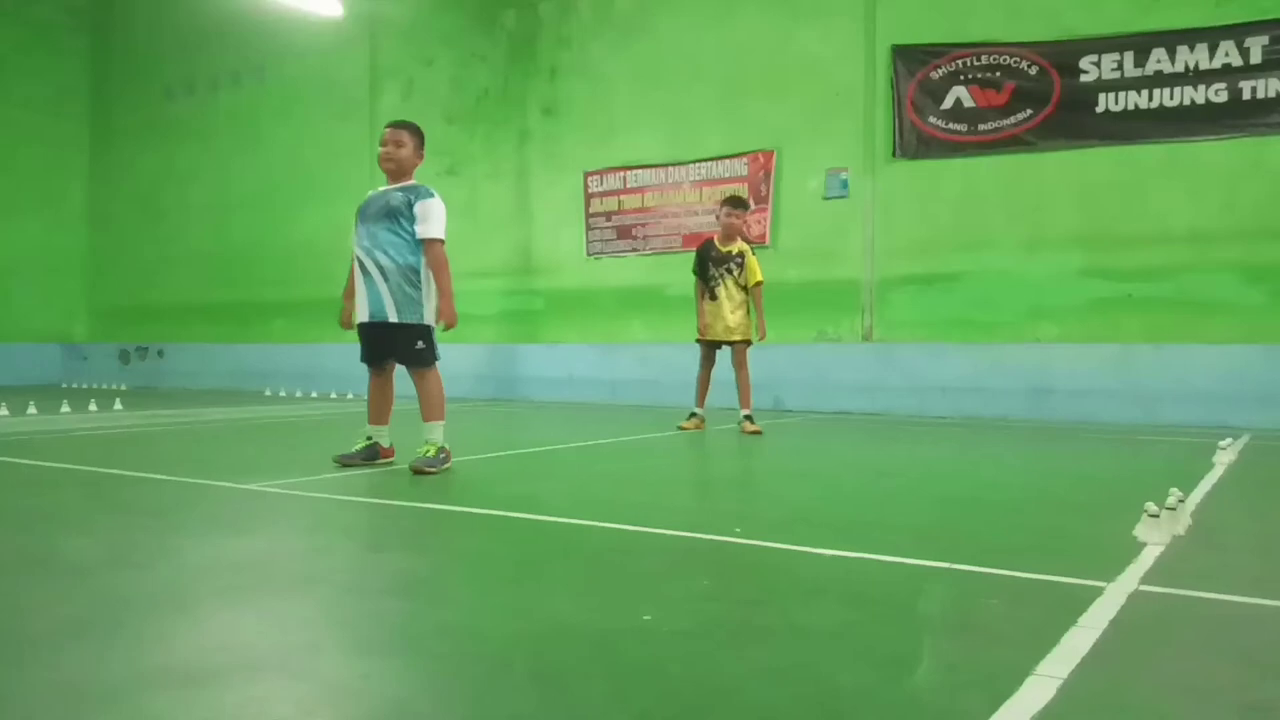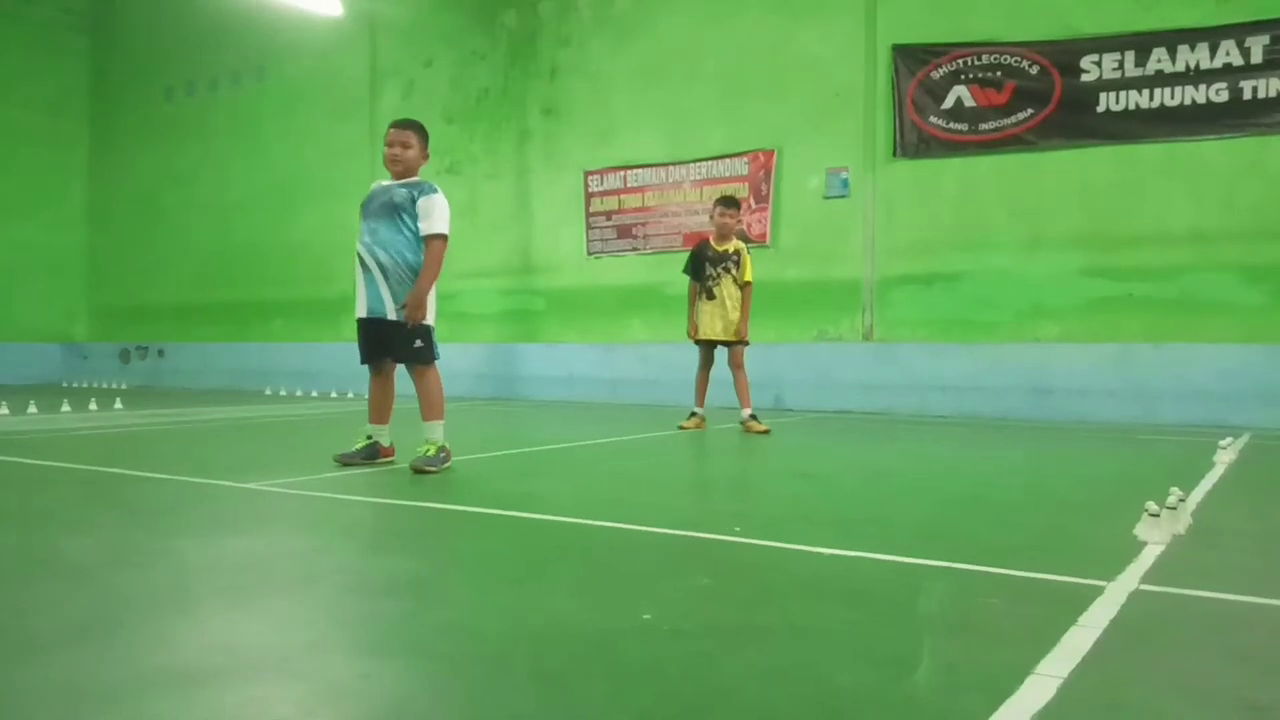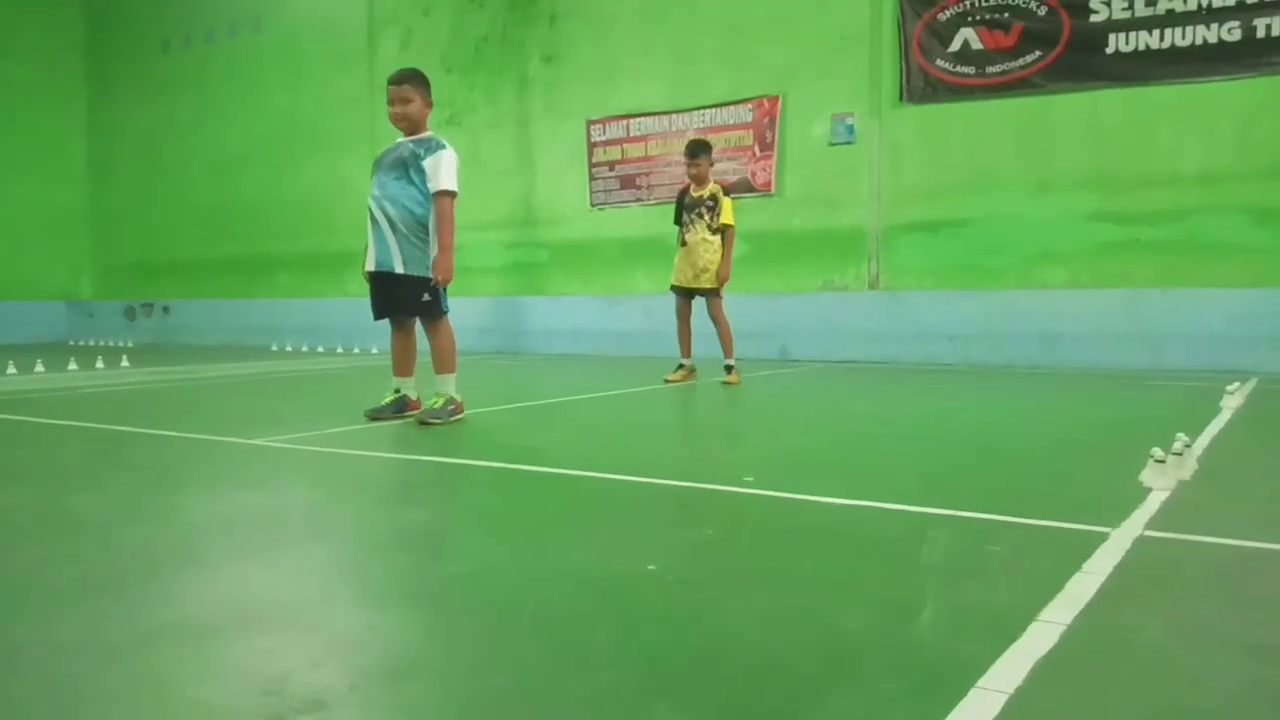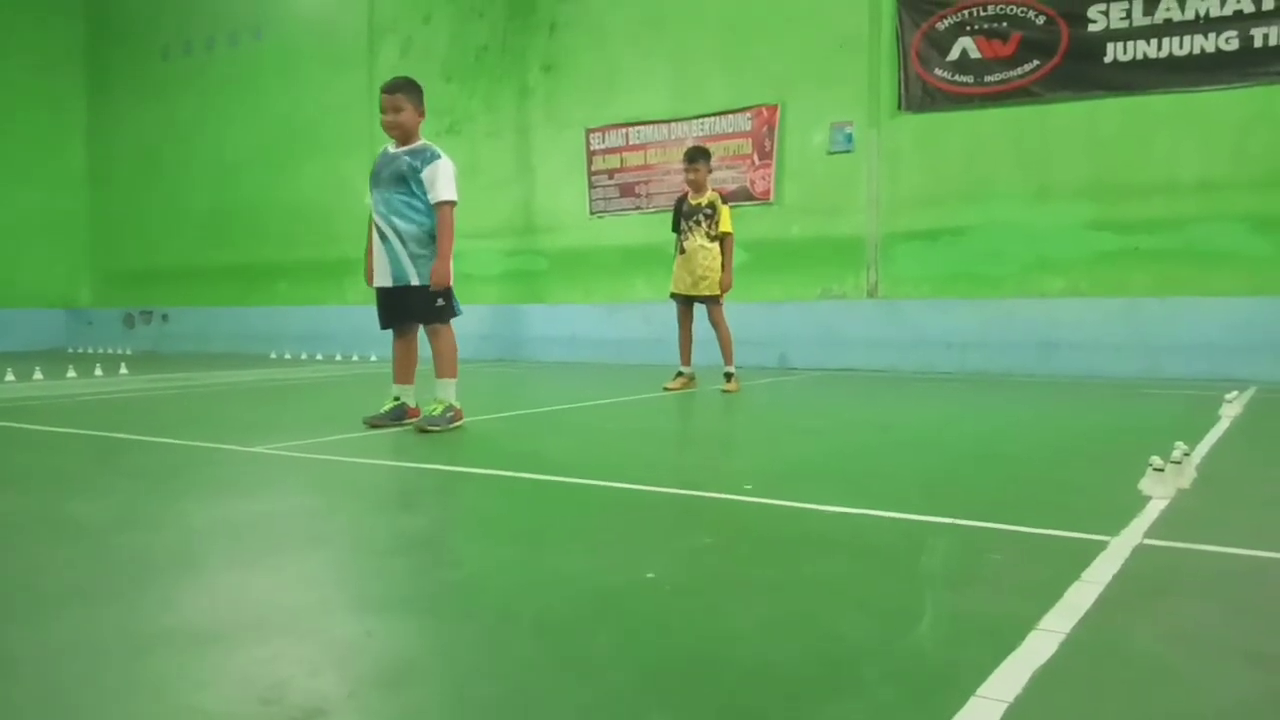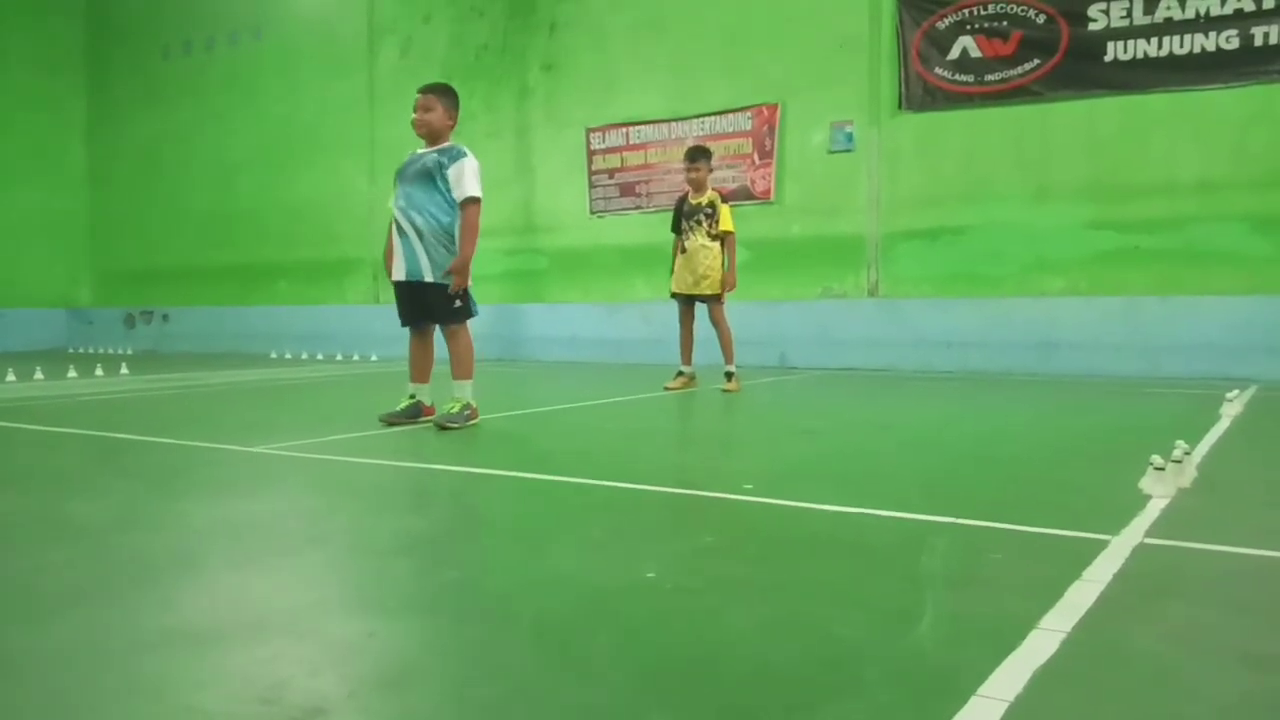
dt=1s
person 1, frame 1
left shoulder: (424, 198)
right shoulder: (369, 201)
left elbow: (434, 249)
left wrist: (446, 299)
right wrist: (348, 300)
left hip: (409, 304)
right hip: (371, 307)
left knee: (422, 367)
right knee: (378, 369)
left ankle: (436, 445)
right ankle: (378, 442)
person 1, frame 2
left shoulder: (428, 194)
right shoulder: (377, 194)
left elbow: (436, 244)
left wrist: (422, 293)
right wrist: (364, 289)
left hip: (409, 301)
right hip: (373, 301)
left knee: (423, 364)
right knee: (378, 367)
left ankle: (437, 443)
right ankle: (376, 439)
person 1, frame 3
left shoulder: (436, 150)
right shoulder: (387, 155)
left elbow: (444, 202)
left wrist: (445, 254)
right wrist: (370, 255)
left hip: (420, 257)
right hip: (385, 258)
left knee: (435, 319)
right knee: (399, 322)
left ankle: (448, 396)
right ankle: (404, 394)
person 1, frame 4
left shoulder: (432, 159)
right shoulder: (382, 159)
left elbow: (444, 212)
left wrist: (443, 261)
right wrist: (370, 258)
left hip: (423, 264)
right hip: (390, 267)
left knee: (437, 326)
right knee: (401, 330)
left ankle: (447, 403)
right ankle: (404, 401)
person 1, frame 5
left shoulder: (458, 159)
right shoulder: (408, 163)
left elbow: (470, 209)
right elbow: (396, 212)
left wrist: (464, 259)
right wrist: (390, 256)
left hip: (442, 264)
right hip: (408, 265)
left knee: (453, 326)
right knee: (419, 328)
left ankle: (464, 402)
right ankle: (419, 400)
person 2, frame 1
left shoulder: (745, 251)
right shoulder: (706, 248)
left elbow: (755, 285)
right elbow: (699, 284)
left wrist: (760, 319)
right wrist: (700, 315)
left hip: (737, 317)
right hip: (711, 316)
left knee: (740, 363)
right knee: (706, 363)
left ankle: (746, 416)
right ankle: (698, 414)
person 2, frame 2
left shoulder: (741, 249)
right shoulder: (701, 248)
left elbow: (747, 283)
right elbow: (694, 283)
left wrist: (744, 317)
right wrist: (690, 317)
left hip: (734, 316)
right hip: (707, 315)
left knee: (737, 362)
right knee: (704, 363)
left ankle: (747, 414)
right ankle: (697, 413)
person 2, frame 3
left shoulder: (719, 193)
right shoulder: (684, 195)
left elbow: (729, 228)
left wrist: (726, 263)
right wrist: (679, 257)
left hip: (710, 264)
right hip: (685, 264)
left knee: (716, 313)
right knee: (682, 313)
left ankle: (730, 365)
right ankle: (687, 365)
person 2, frame 4
left shoulder: (717, 201)
right shoulder: (681, 202)
left elbow: (727, 236)
left wrist: (727, 271)
right wrist: (676, 266)
left hip: (709, 271)
right hip: (684, 271)
left knee: (716, 319)
right knee: (683, 320)
left ankle: (730, 372)
right ankle: (686, 373)
person 2, frame 5
left shoulder: (717, 200)
right shoulder: (682, 202)
left elbow: (729, 236)
left wrist: (731, 270)
right wrist: (673, 272)
left hip: (710, 271)
right hip: (685, 272)
left knee: (717, 318)
right knee: (684, 320)
left ankle: (730, 372)
right ankle: (686, 372)
